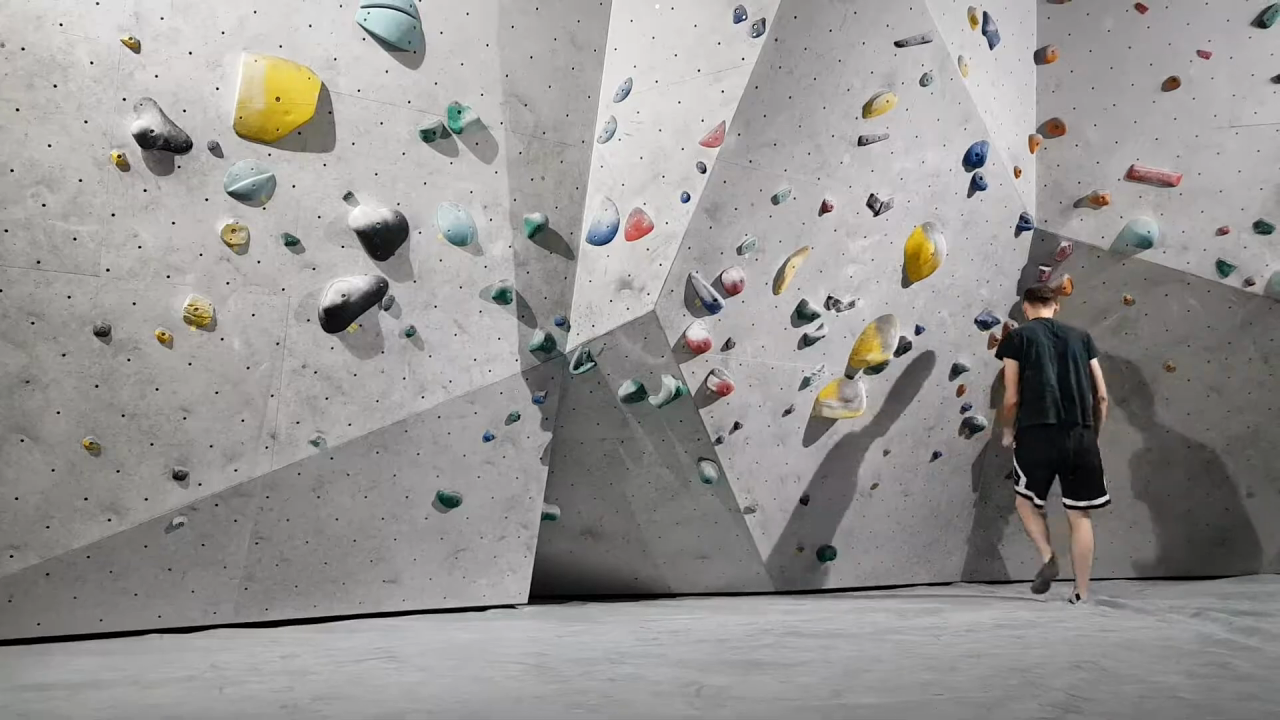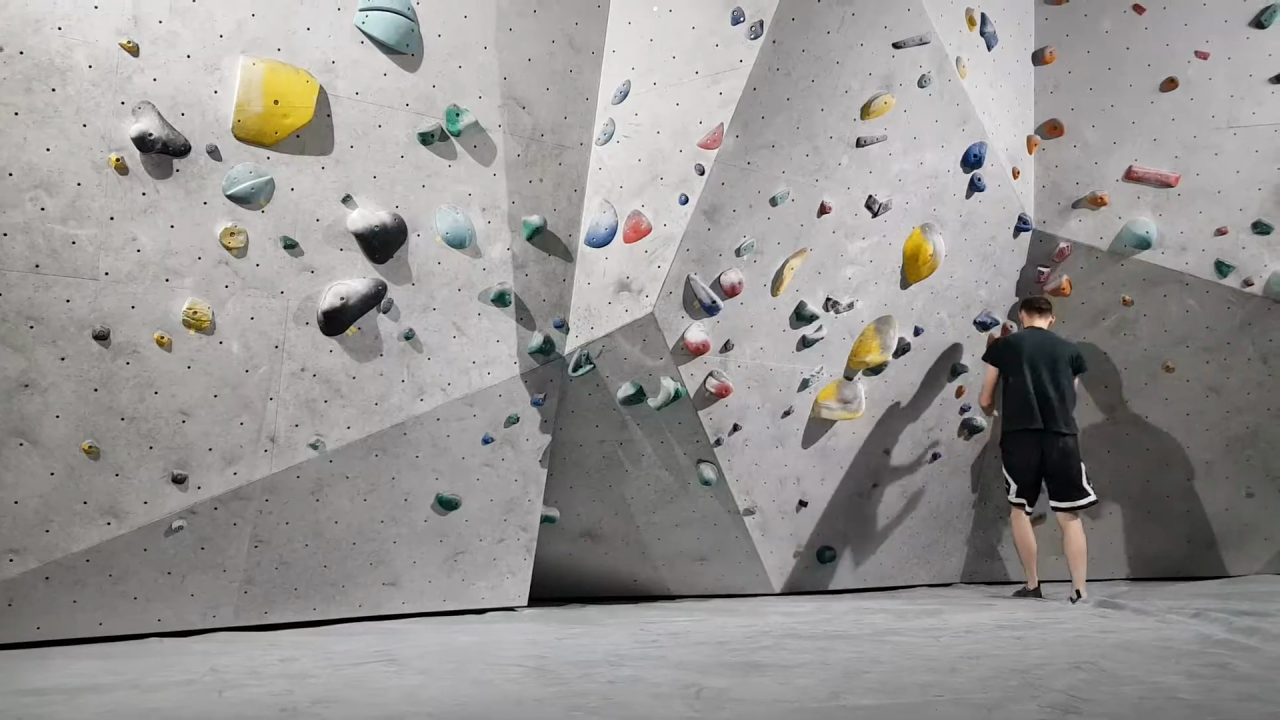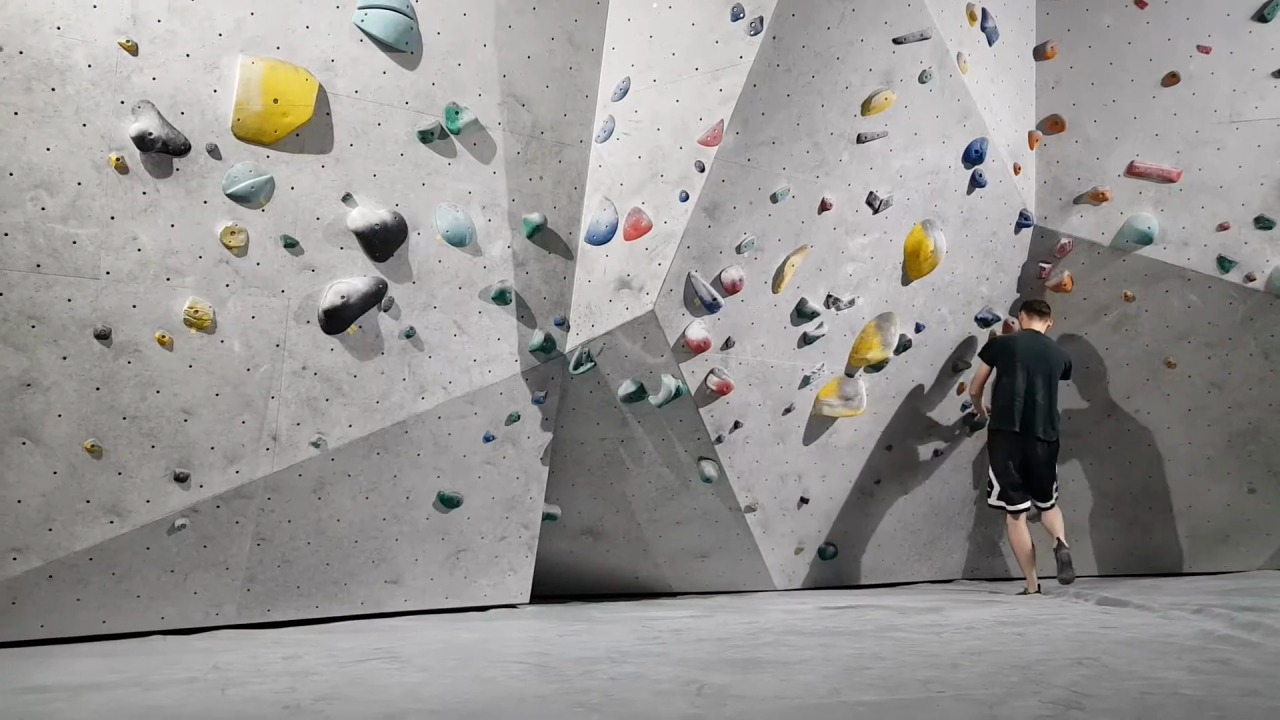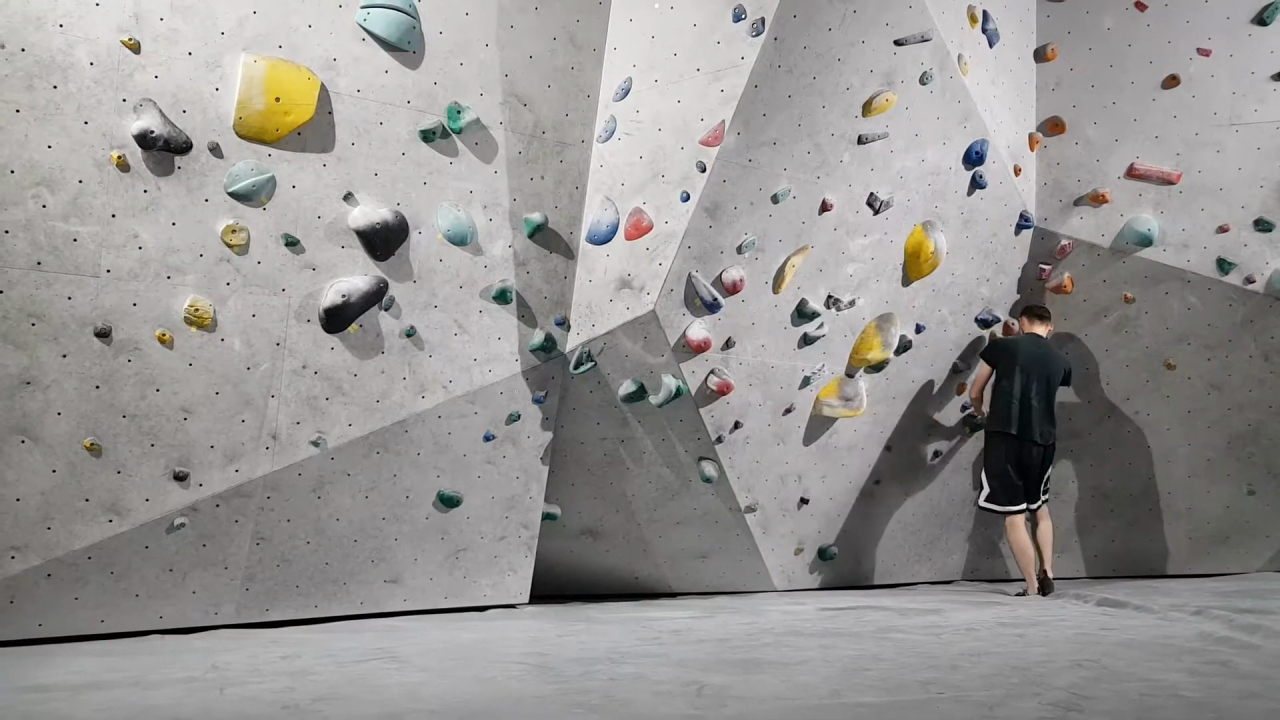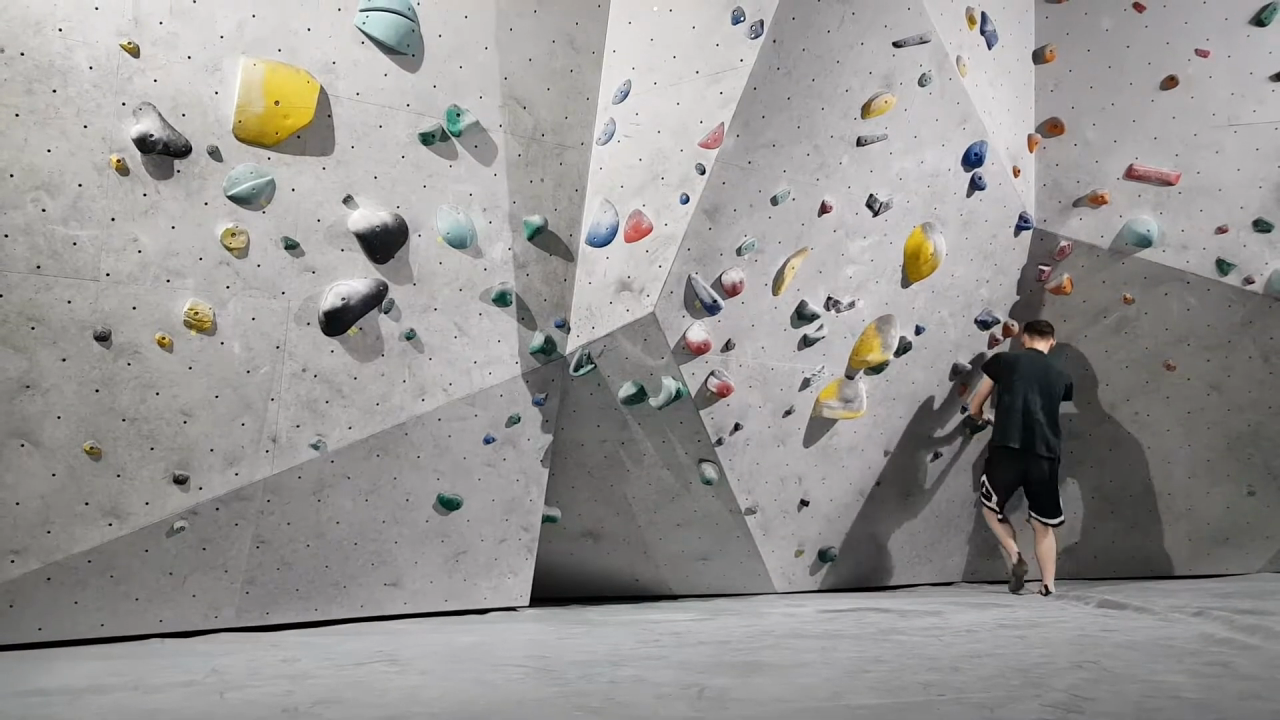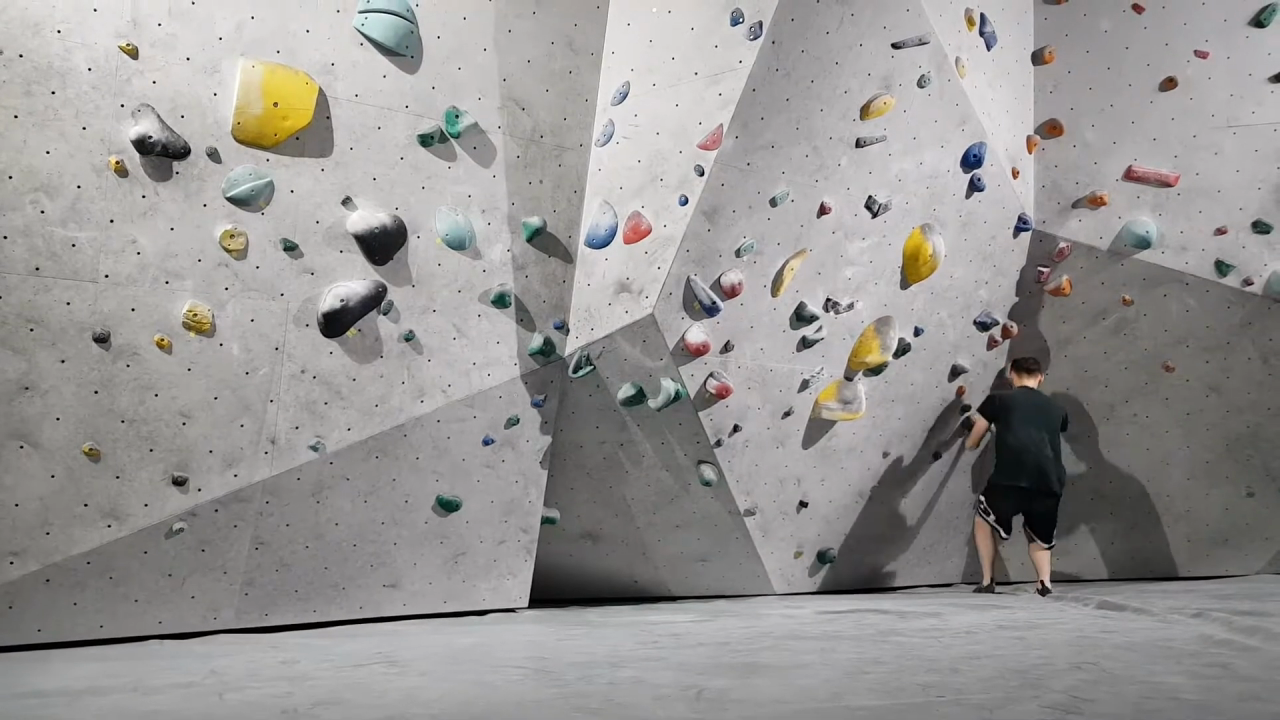
dt=0.3s
person 1, frame 1
left shoulder: (1017, 337)
right shoulder: (1081, 337)
left elbow: (1011, 398)
right elbow: (1102, 396)
left wrist: (1008, 431)
right wrist: (1093, 434)
left hip: (1037, 430)
right hip: (1081, 432)
left knee: (1026, 500)
right knee: (1080, 514)
left ankle: (1048, 558)
right ankle: (1081, 593)
person 1, frame 2
left shoulder: (1004, 345)
right shoulder: (1069, 349)
left elbow: (986, 400)
left wrist: (993, 415)
left hip: (1020, 434)
right hip: (1063, 436)
left knee: (1020, 509)
right knee: (1070, 515)
left ankle: (1032, 584)
right ankle: (1079, 588)
person 1, frame 3
left shoulder: (1000, 344)
right shoulder: (1061, 355)
left elbow: (975, 390)
left wrist: (981, 409)
left hip: (1006, 435)
right hip: (1045, 438)
left knee: (1015, 512)
right knee: (1047, 503)
left ankle: (1031, 585)
right ankle: (1061, 542)
person 1, frame 4
left shoulder: (1001, 346)
right shoulder: (1061, 361)
left elbow: (975, 392)
left wrist: (980, 410)
left hip: (1004, 436)
right hip: (1042, 441)
left knee: (1014, 516)
right knee: (1039, 507)
left ankle: (1032, 587)
right ankle: (1047, 576)
person 1, frame 5
left shoulder: (1003, 361)
right shoulder: (1062, 376)
left elbow: (974, 407)
left wrist: (981, 418)
left hip: (1008, 449)
right hip: (1046, 454)
left knee: (991, 508)
right knee: (1043, 523)
left ankle: (1015, 557)
right ankle: (1049, 586)
person 1, frame 6
left shoulder: (998, 400)
right shoulder: (1057, 409)
left elbow: (972, 444)
left wrist: (978, 418)
left hip: (1010, 481)
right hip: (1049, 485)
left knee: (982, 514)
right knee: (1038, 536)
left ankle: (987, 581)
right ankle: (1045, 582)
